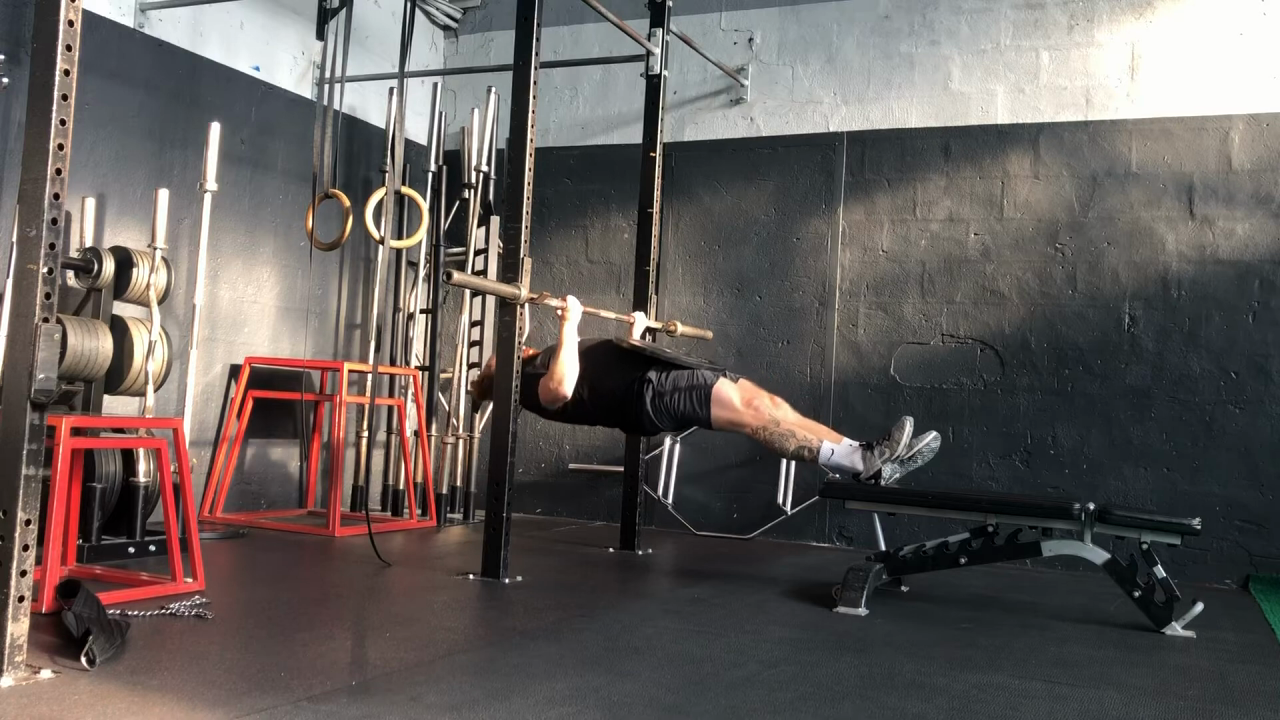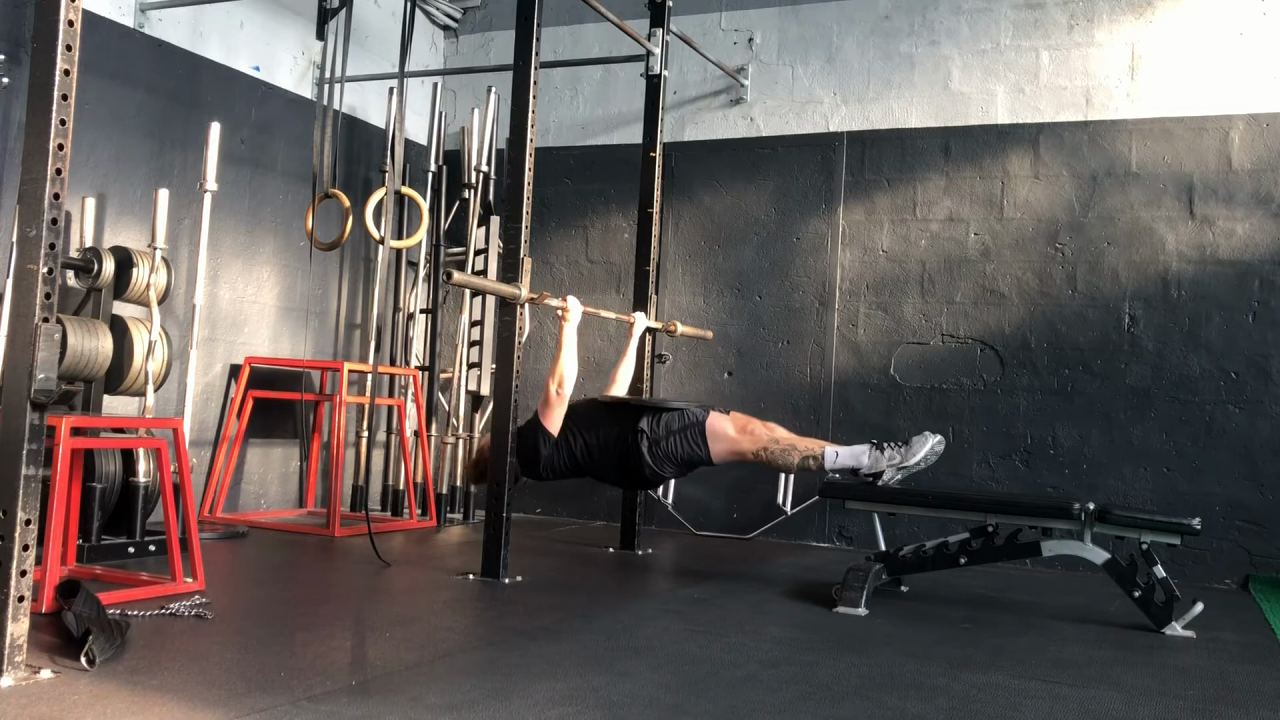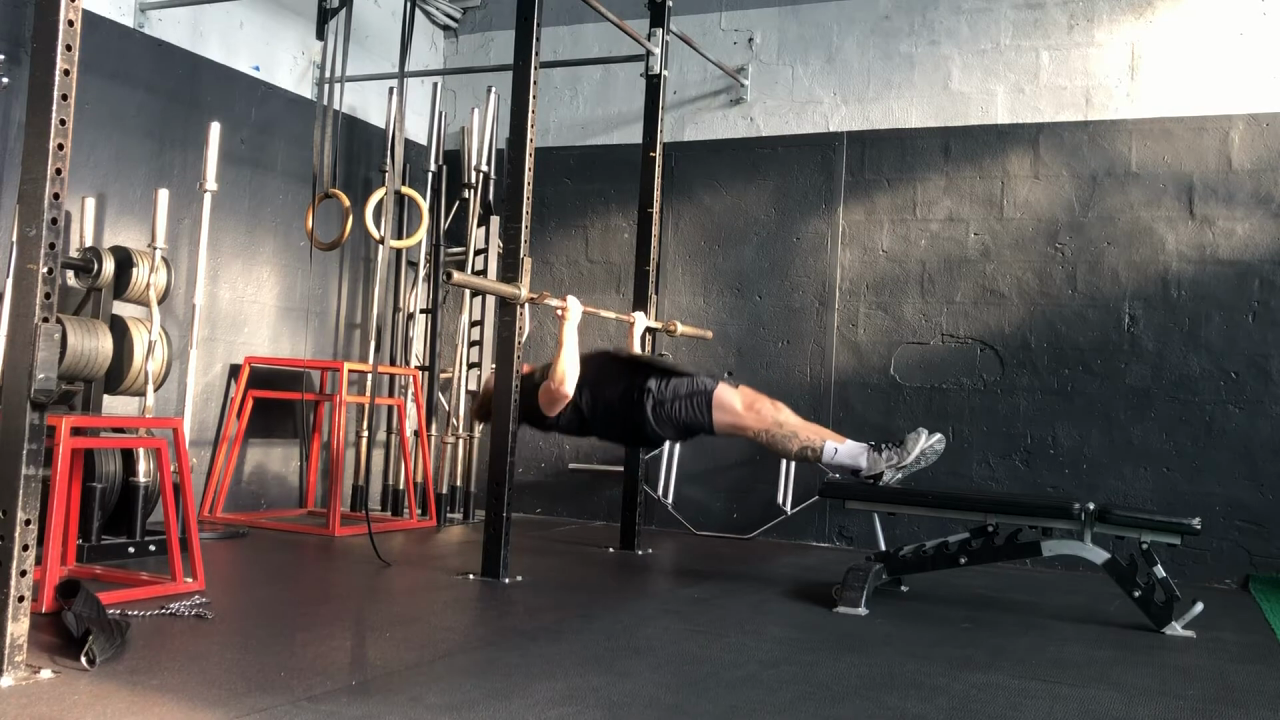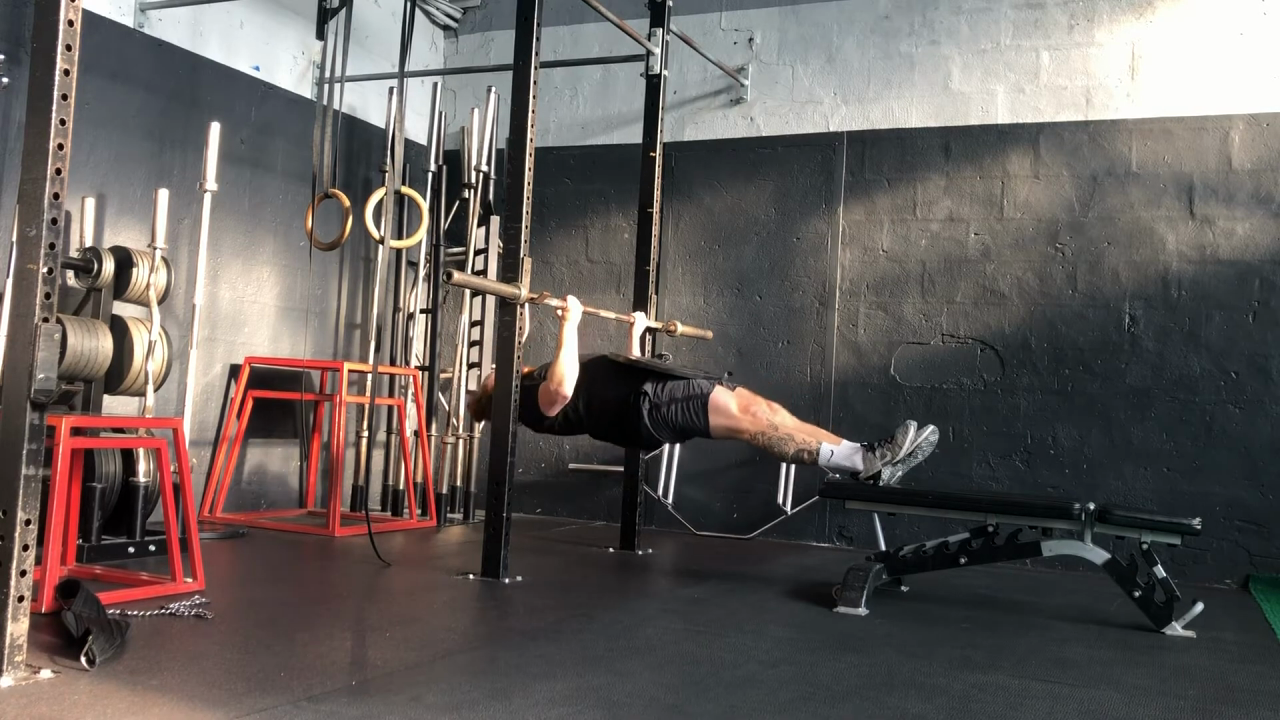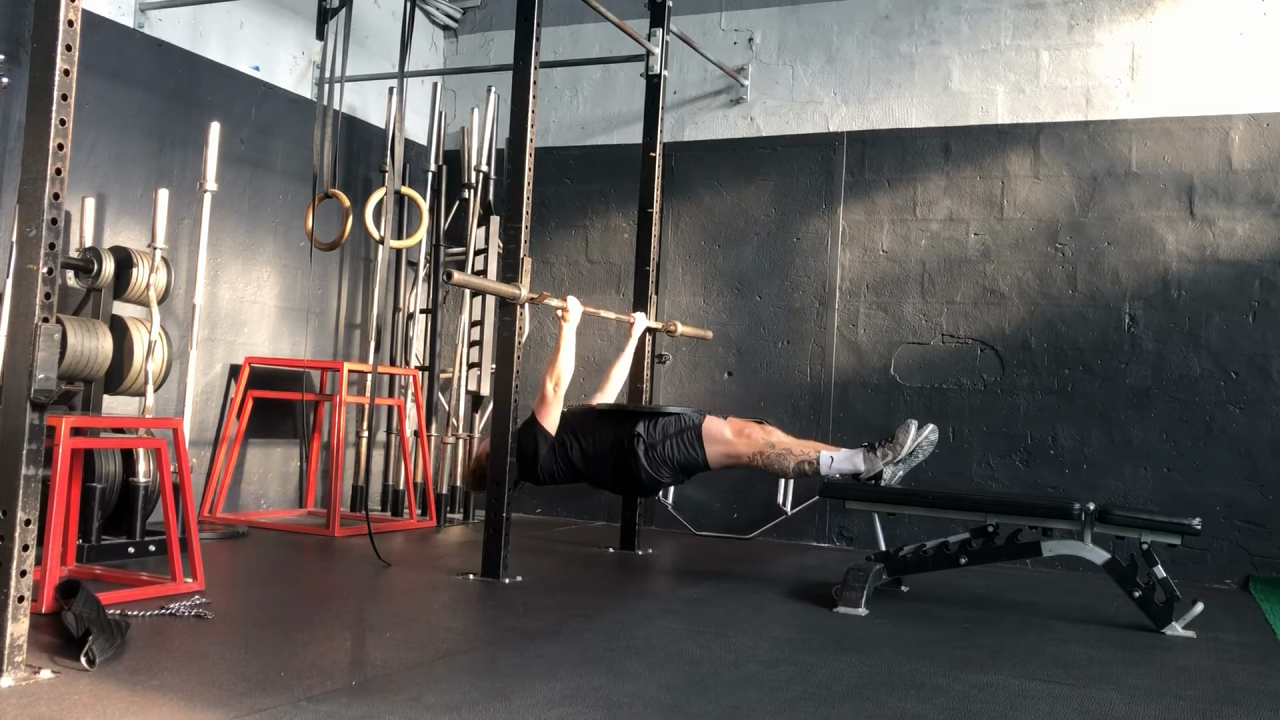
dt=1s
person 1, frame 1
left shoulder: (544, 365)
right shoulder: (531, 382)
right elbow: (562, 388)
left wrist: (635, 333)
right wrist: (567, 324)
left hip: (651, 377)
right hip: (645, 393)
left knee: (765, 403)
right knee: (748, 409)
left ankle: (870, 458)
right ankle: (864, 462)
person 1, frame 2
left shoulder: (541, 443)
right shoulder: (534, 449)
left elbow: (614, 395)
right elbow: (559, 389)
left wrist: (635, 337)
right wrist: (569, 327)
left hip: (643, 430)
right hip: (643, 443)
left knee: (755, 428)
right knee: (748, 436)
left ankle: (873, 461)
right ankle: (872, 461)
person 1, frame 3
left shoulder: (545, 385)
right shoulder: (533, 401)
right elbow: (563, 388)
left wrist: (636, 335)
right wrist: (568, 326)
left hip: (653, 388)
right hip: (648, 402)
left knee: (763, 407)
right knee: (752, 415)
left ankle: (871, 458)
right ankle: (870, 461)
person 1, frame 4
left shoulder: (537, 385)
right shoulder: (531, 402)
right elbow: (562, 389)
left wrist: (635, 333)
right wrist: (568, 325)
left hip: (647, 393)
right hip: (642, 408)
left knee: (758, 407)
right knee: (746, 414)
left ankle: (867, 459)
right ankle: (864, 461)
person 1, frame 5
left shoulder: (554, 437)
right shoulder: (531, 449)
left elbow: (606, 394)
right elbow: (555, 387)
left wrist: (633, 338)
right wrist: (569, 326)
left hip: (639, 438)
right hip: (639, 449)
left knee: (752, 432)
right knee: (743, 438)
left ankle: (868, 462)
right ankle: (867, 465)
